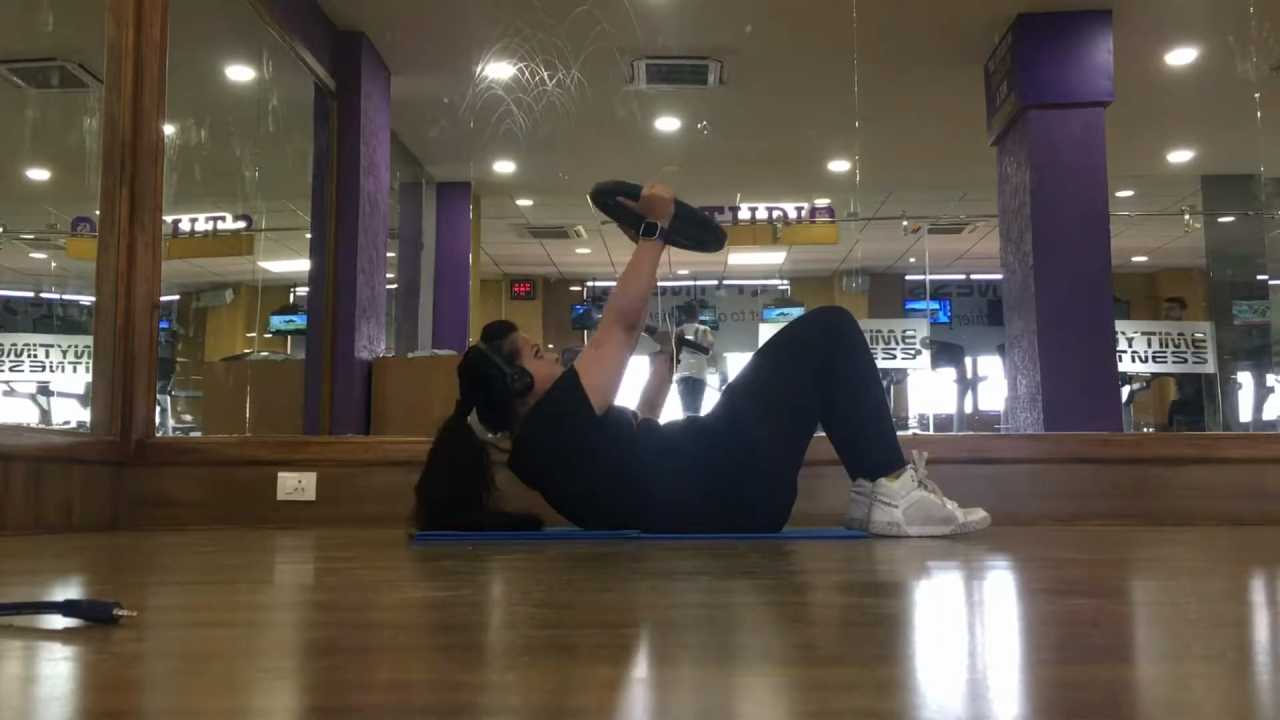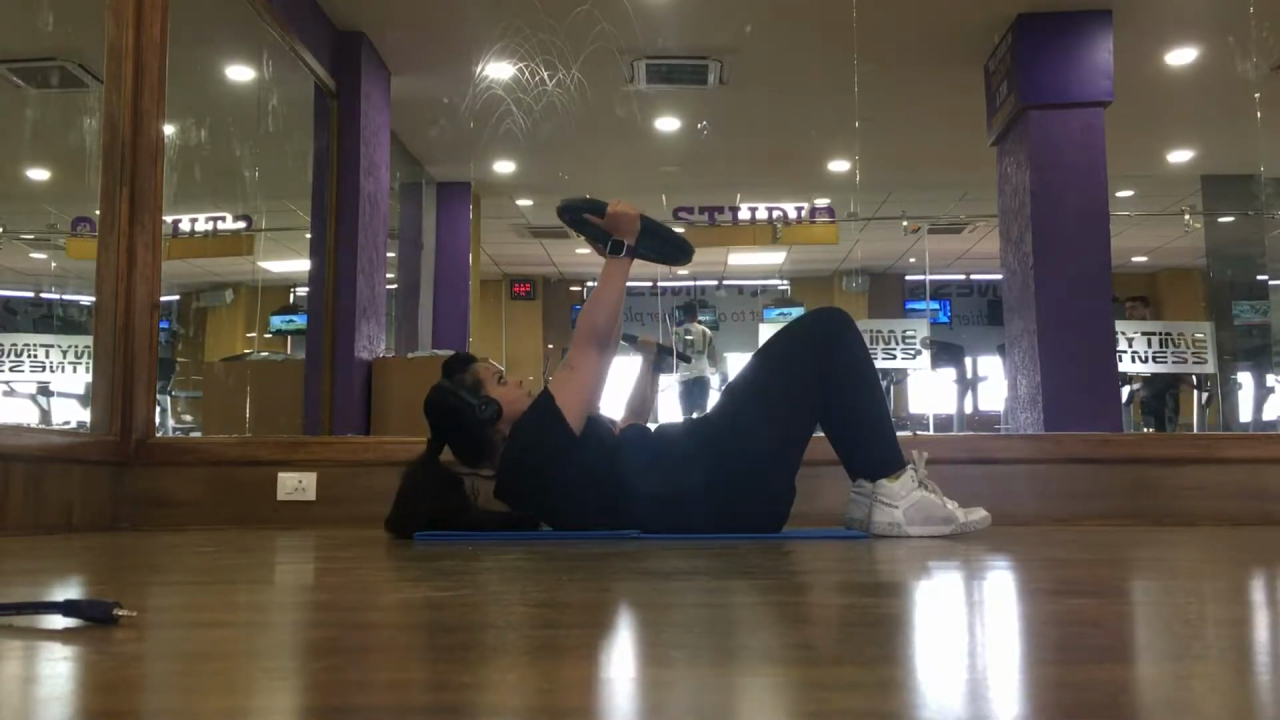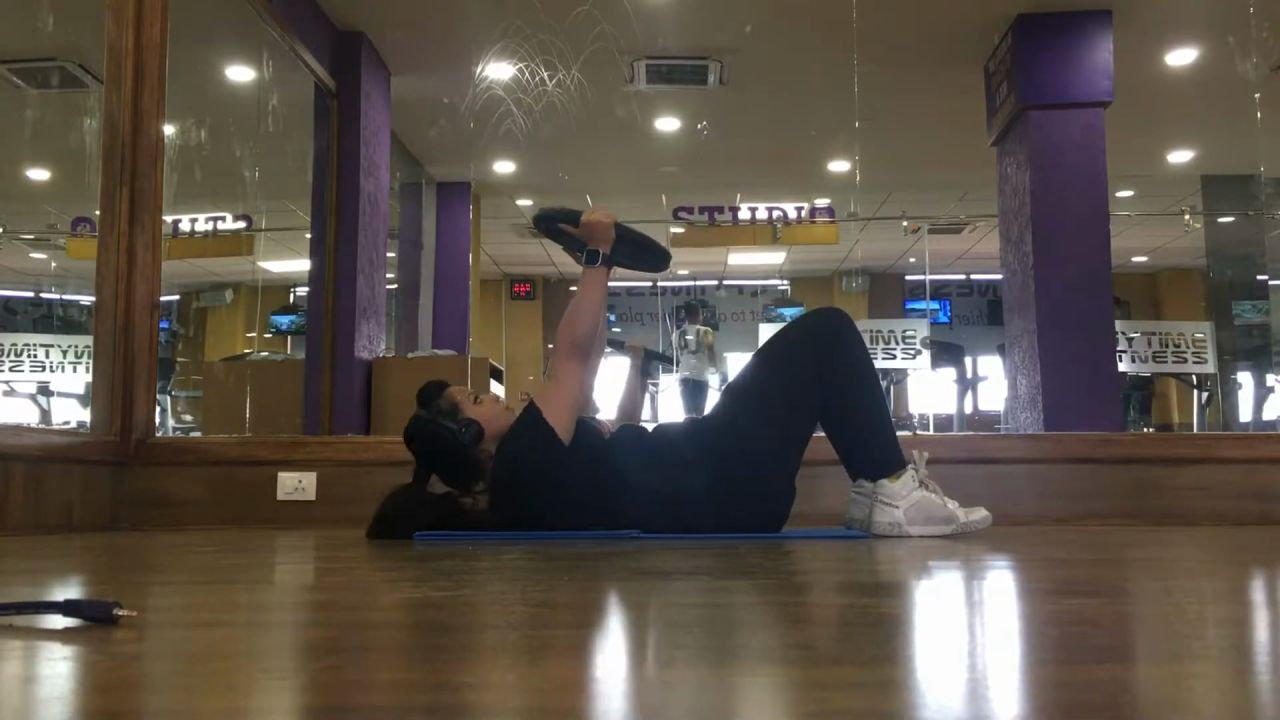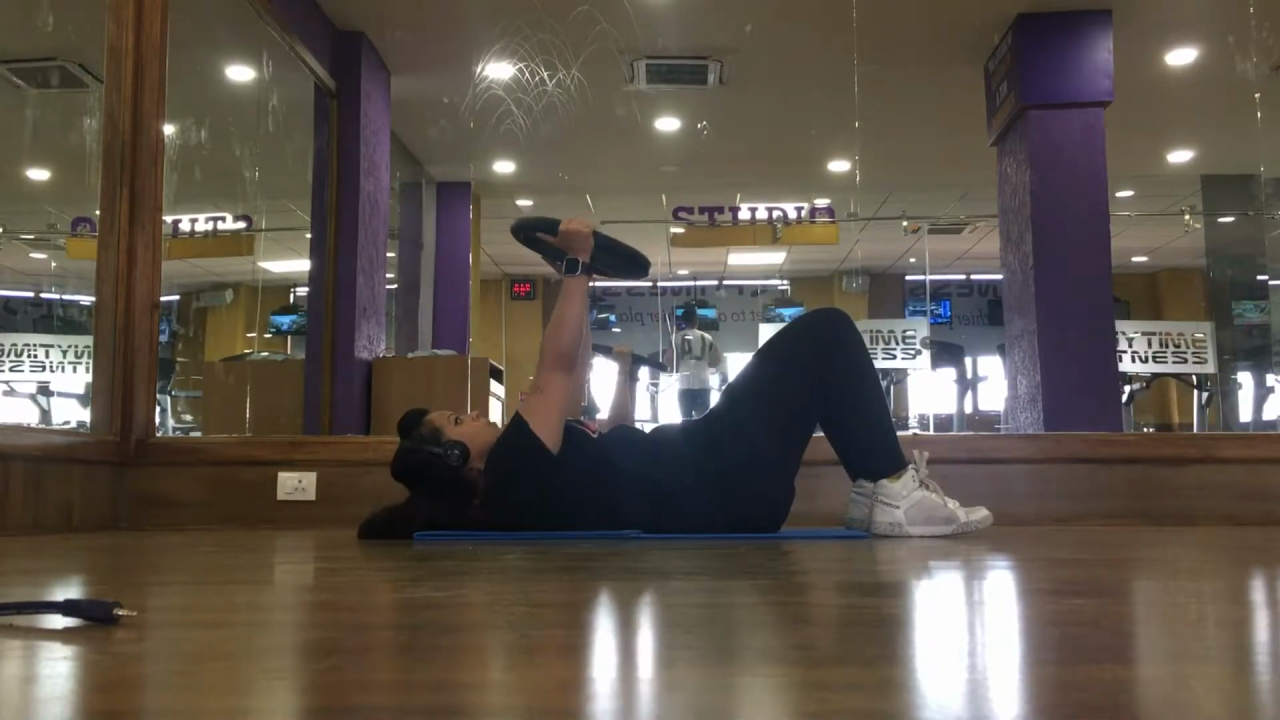
dt=0.4s
person 1, frame 1
left shoulder: (541, 442)
right shoulder: (553, 421)
right elbow: (619, 325)
left wrist: (665, 360)
right wrist: (655, 228)
left hip: (714, 497)
right hip: (730, 491)
left knee: (820, 352)
right knee: (829, 329)
left ankle: (876, 490)
right ankle: (891, 491)
person 1, frame 2
left shoulder: (525, 466)
right shoulder: (534, 445)
right elbow: (592, 346)
left wrist: (650, 366)
right wrist: (621, 247)
left hip: (710, 487)
right hip: (725, 489)
left knee: (820, 346)
right knee: (827, 331)
left ankle: (876, 489)
right ankle: (891, 491)
person 1, frame 3
left shoulder: (518, 478)
right shoulder: (523, 461)
right elbow: (574, 356)
left wrist: (637, 371)
right wrist: (598, 255)
left hip: (709, 482)
right hip: (725, 488)
left knee: (818, 346)
right knee: (826, 331)
left ankle: (877, 489)
right ankle: (891, 493)
person 1, frame 4
left shoulder: (510, 487)
right shoulder: (514, 470)
right elbow: (559, 368)
left wrist: (626, 376)
right wrist: (576, 264)
left hip: (706, 481)
right hip: (722, 485)
left knee: (818, 342)
right knee: (825, 331)
left ankle: (878, 487)
right ankle: (891, 493)
